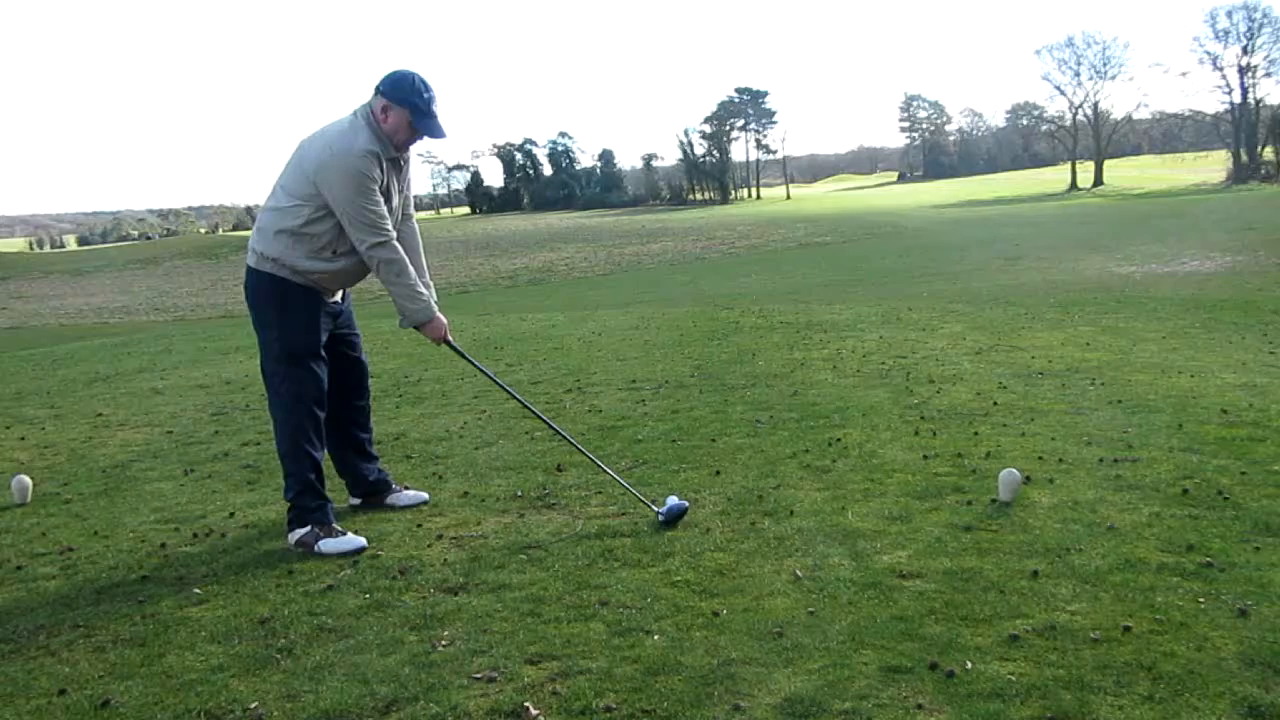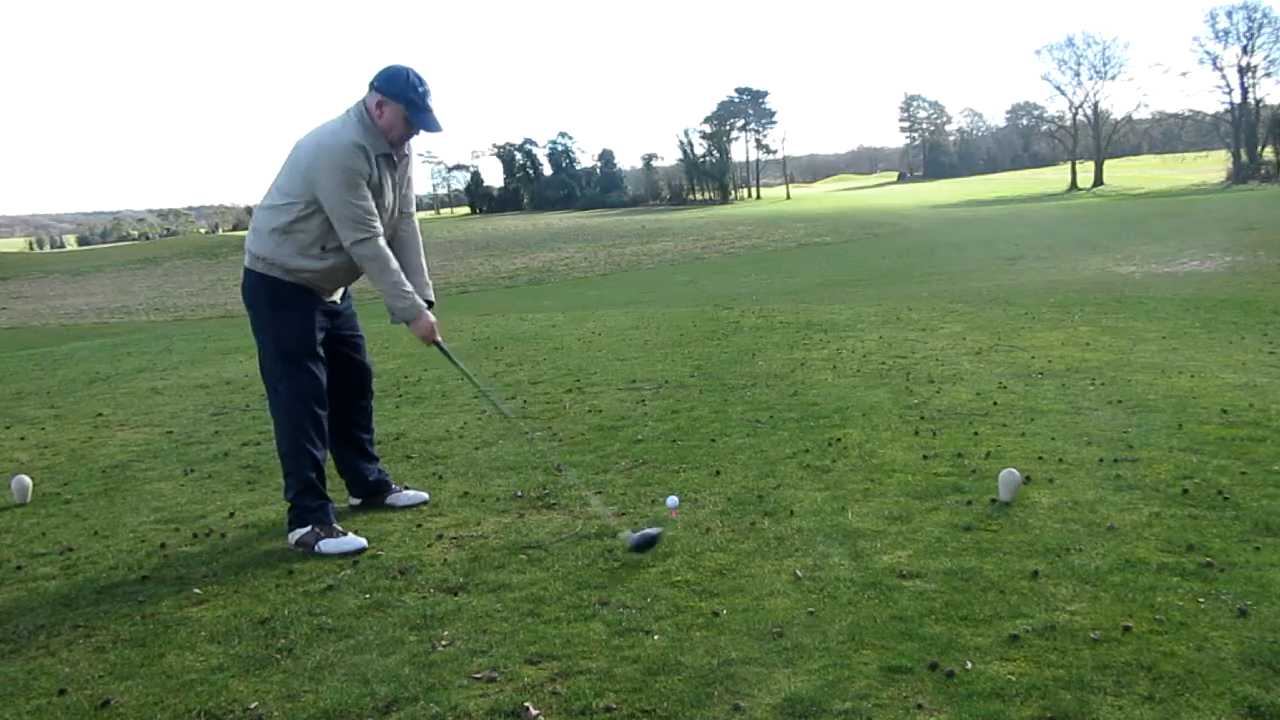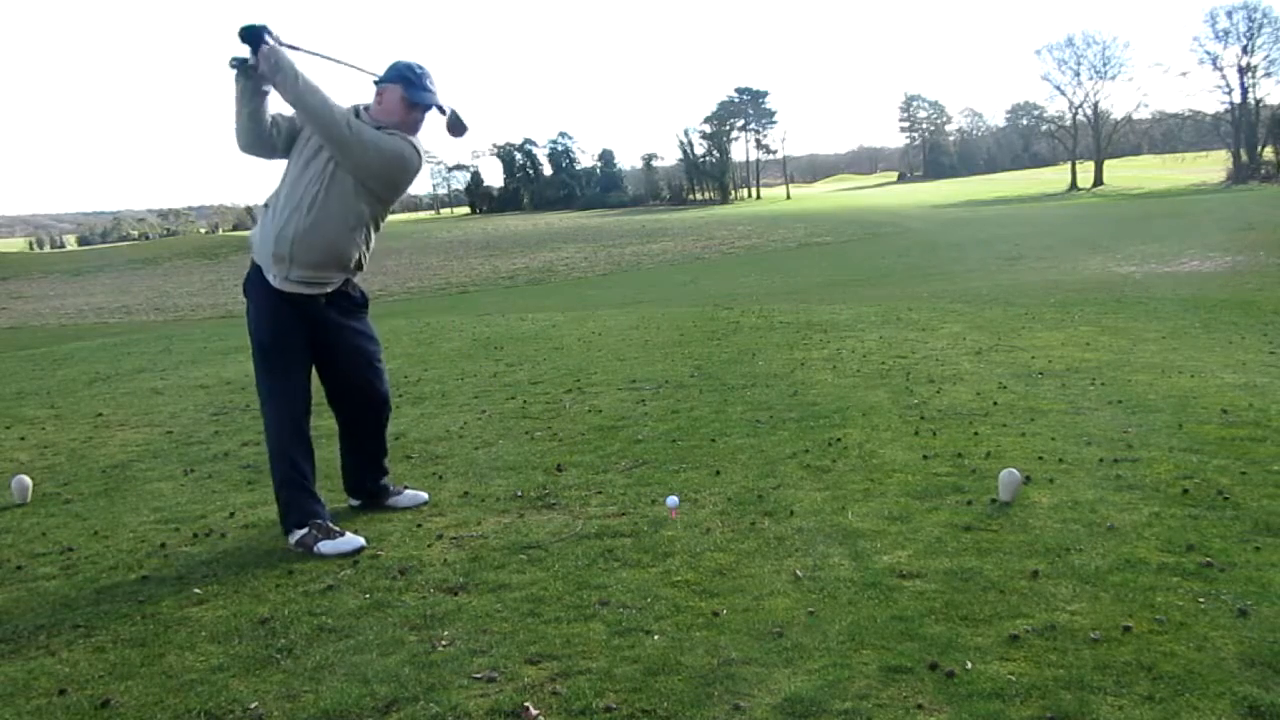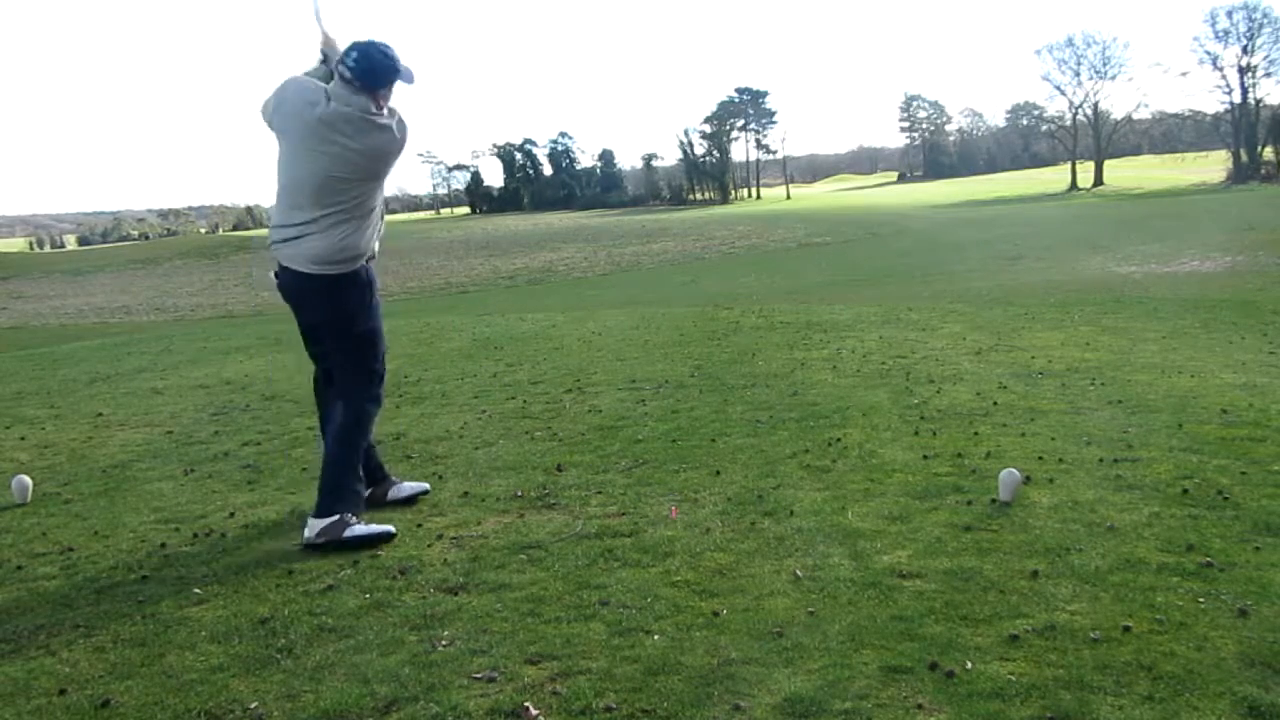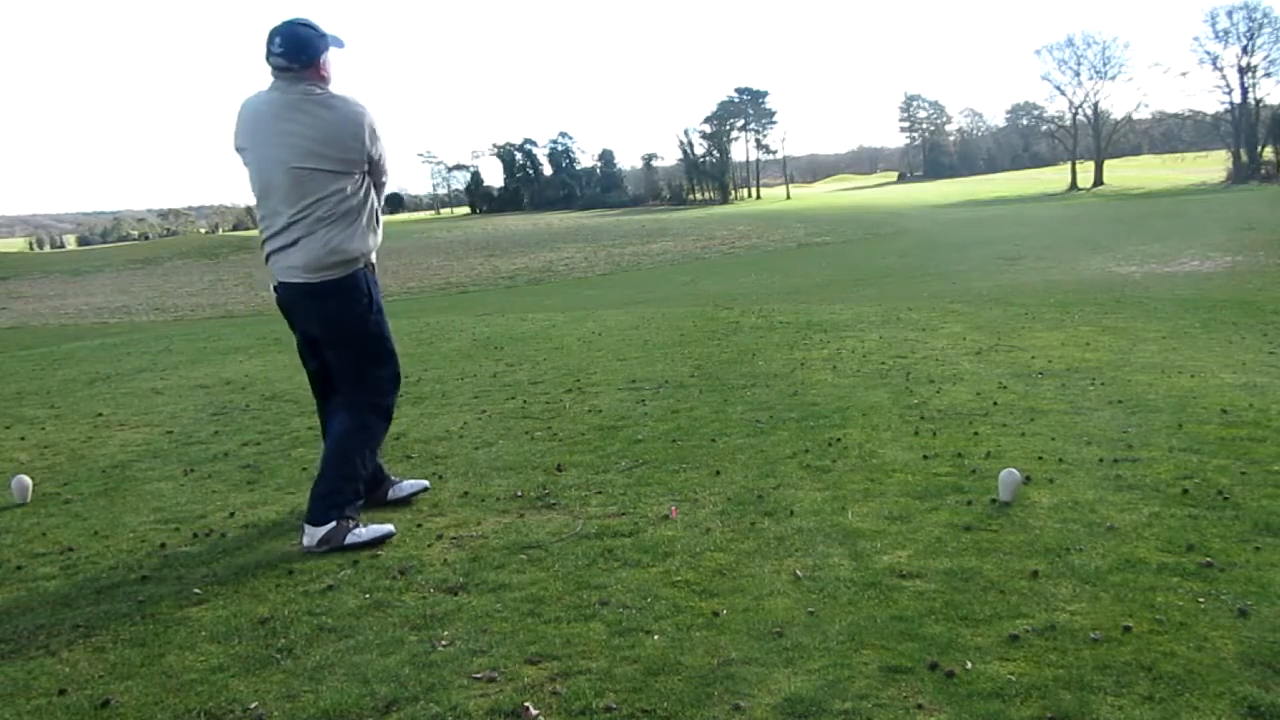
dt=0.5s
person 1, frame 1
left shoulder: (392, 149)
right shoulder: (348, 155)
left elbow: (403, 228)
right elbow: (379, 246)
left wrist: (426, 300)
right wrist: (422, 313)
left hip: (326, 284)
right hip: (284, 284)
left knee: (350, 385)
right knee: (301, 398)
left ankle: (367, 483)
right ankle: (308, 519)
person 1, frame 2
left shoulder: (395, 151)
right shoulder: (340, 149)
left elbow: (403, 225)
right elbow: (365, 241)
left wrist: (422, 295)
right wrist: (408, 308)
left hip: (327, 284)
right hip: (280, 283)
left knee: (352, 384)
right knee: (301, 398)
left ankle: (368, 483)
right ankle: (307, 519)
person 1, frame 3
left shoulder: (403, 154)
right shoulder: (322, 120)
left elbow: (329, 124)
right elbow: (258, 141)
left wrist: (273, 61)
right wrist: (251, 78)
left hip: (335, 292)
right hip: (273, 281)
left knee: (368, 396)
right knee: (287, 406)
left ankle: (368, 486)
right ankle: (303, 521)
person 1, frame 4
left shoulder: (296, 97)
right shoulder: (388, 133)
left wrist: (335, 66)
right wrist: (339, 59)
left hip: (294, 269)
right hip: (340, 276)
left knee: (340, 379)
right knee: (358, 385)
left ankle: (367, 480)
right ankle: (331, 513)
person 1, frame 5
left shoulder: (249, 116)
right shoulder: (350, 117)
right elbow: (378, 179)
left hip: (288, 279)
right hip: (341, 276)
left knee: (337, 390)
right knee: (371, 391)
left ankle: (369, 481)
right ankle: (328, 517)
